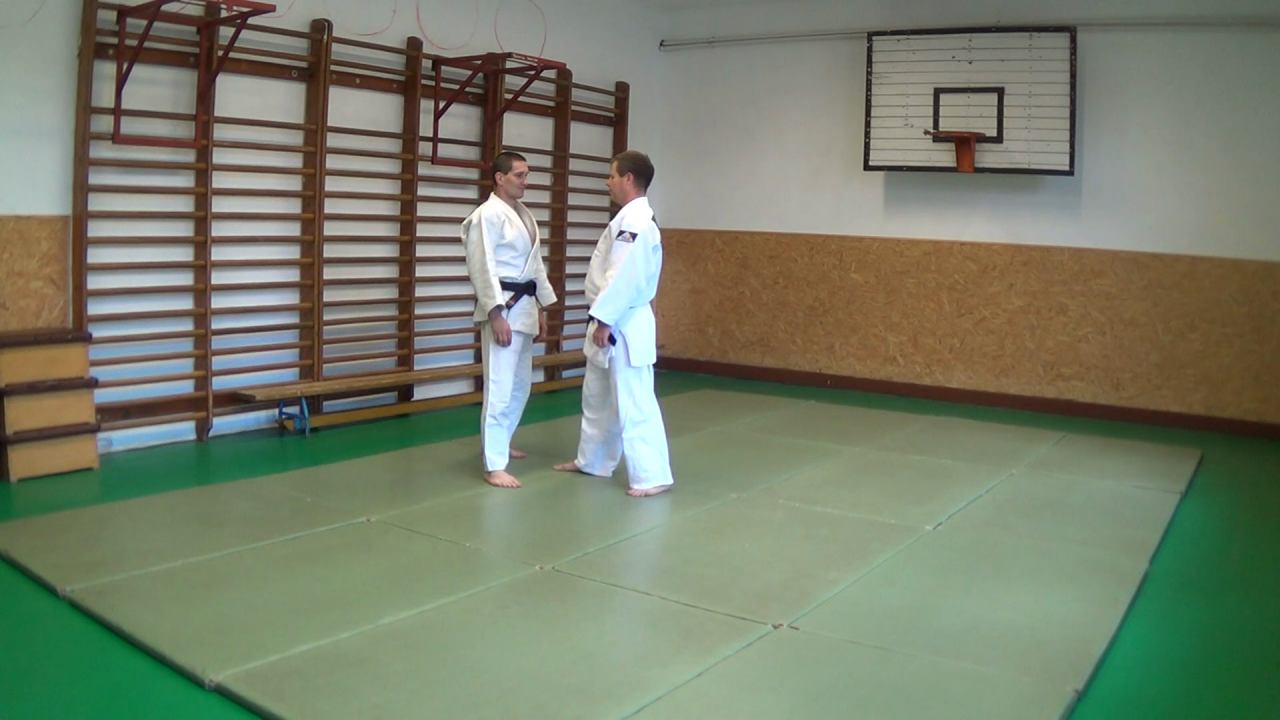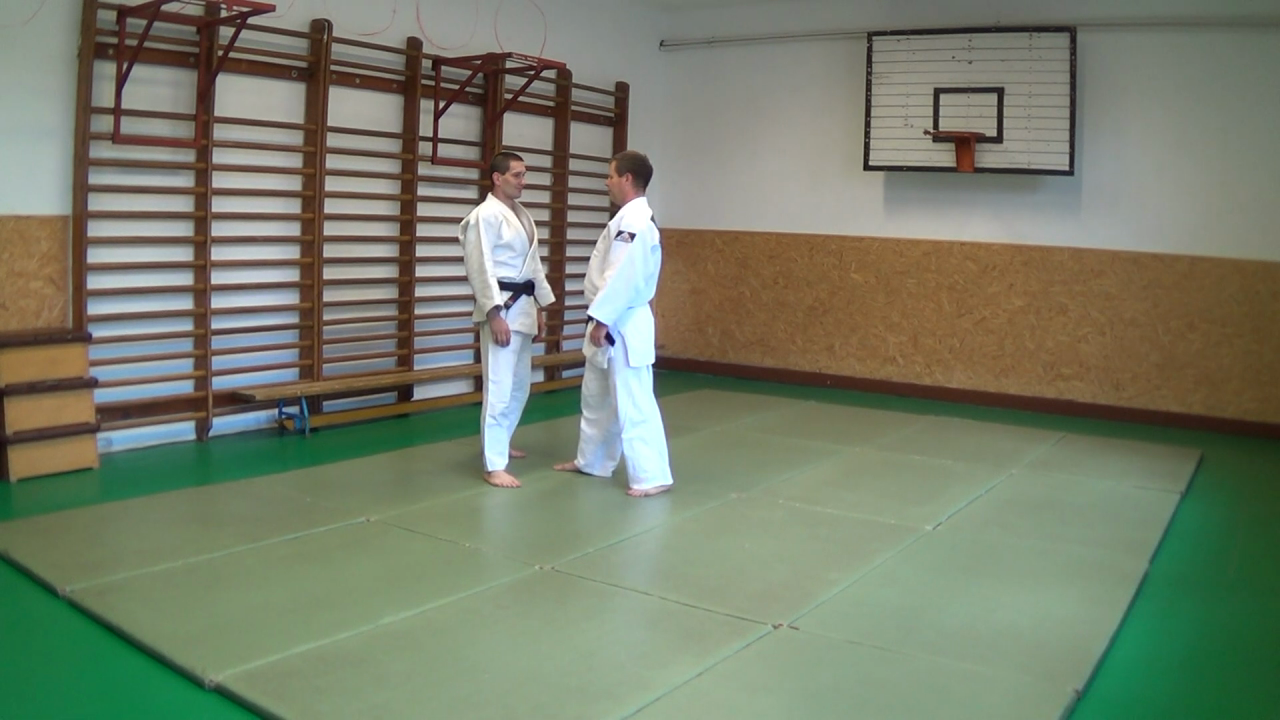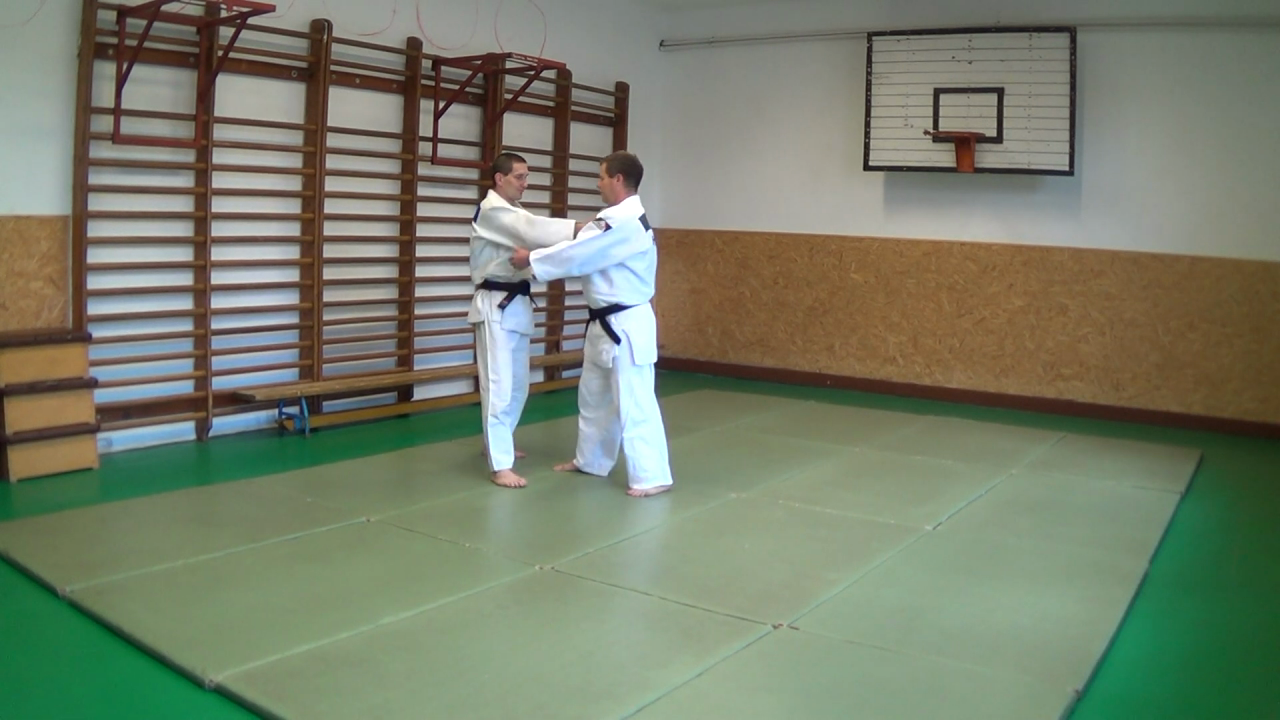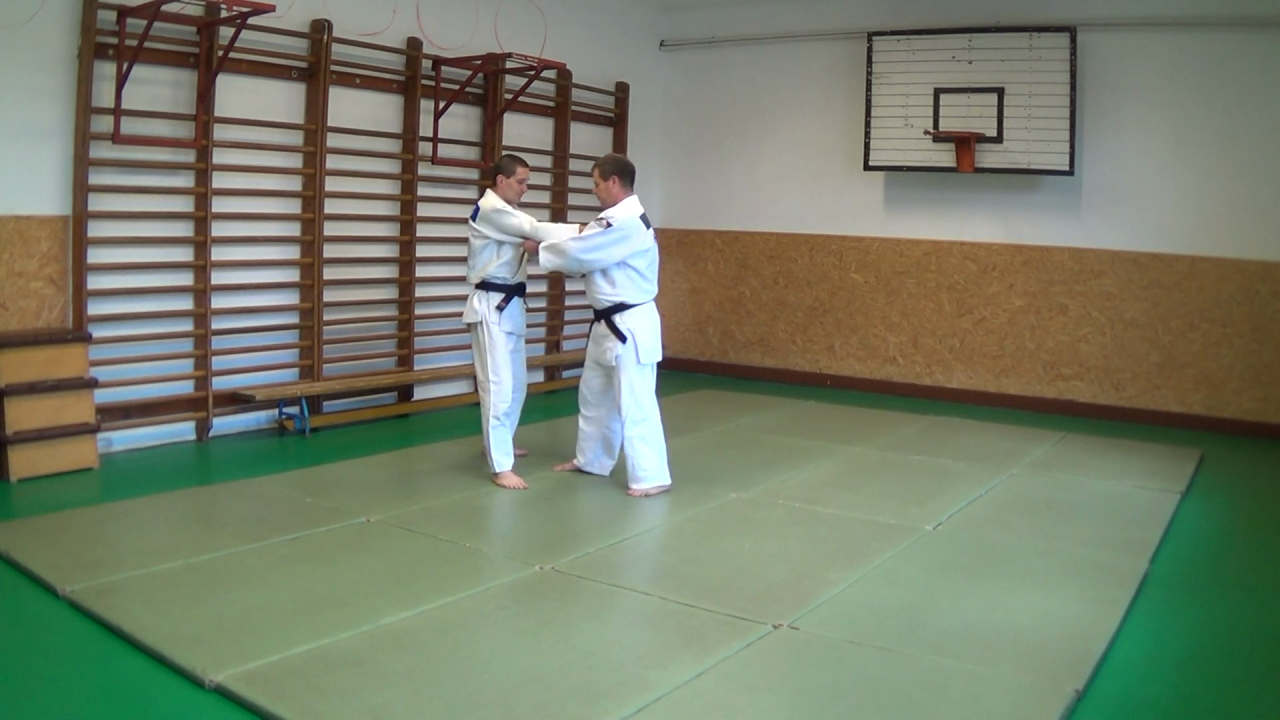
dt=0.7s
person 1, frame 1
left shoulder: (634, 221)
right shoulder: (631, 218)
left elbow: (624, 278)
left wrist: (604, 320)
left hip: (624, 326)
right hip: (614, 323)
left knee: (635, 404)
right knee: (598, 397)
left ankle: (652, 476)
right ankle: (592, 461)
person 1, frame 2
left shoulder: (633, 221)
right shoulder: (630, 218)
left elbow: (622, 278)
left wrist: (601, 320)
right wrist: (601, 319)
left hip: (622, 327)
right hip: (613, 323)
left knee: (633, 404)
right knee: (596, 397)
left ankle: (651, 476)
right ankle: (591, 460)
person 1, frame 3
left shoulder: (622, 222)
right shoulder: (625, 218)
left elbow: (577, 256)
right elbow: (586, 252)
left wrist: (531, 258)
right wrist: (541, 252)
left hip: (626, 325)
right hip: (608, 324)
left knee: (634, 402)
right knee: (595, 396)
left ankle: (651, 476)
right ankle: (591, 460)
person 1, frame 4
left shoulder: (624, 222)
right shoulder: (623, 219)
left elbow: (578, 252)
right elbow: (589, 255)
left wrist: (540, 249)
right wrist: (547, 248)
left hip: (631, 325)
right hip: (611, 323)
left knee: (634, 403)
right knee: (595, 395)
left ankle: (650, 476)
right ankle: (592, 459)
person 2, frame 1
left shoulder: (523, 214)
right shoulder: (487, 215)
right elbow: (482, 268)
left wrist: (540, 308)
right wrist: (496, 314)
left hip: (524, 306)
right hip: (501, 307)
left knee: (520, 384)
right knee: (500, 387)
left ankle: (500, 443)
right ankle: (494, 465)
person 2, frame 2
left shoulder: (521, 214)
right shoulder: (485, 215)
right elbow: (480, 269)
left wrist: (539, 308)
right wrist: (494, 314)
left hip: (523, 305)
right hip: (500, 307)
left knee: (519, 384)
right knee: (500, 386)
left ankle: (499, 442)
right ankle: (494, 465)
person 2, frame 3
left shoulder: (516, 213)
right shoulder: (492, 210)
left elbow: (540, 242)
right elbow: (537, 229)
right wrist: (580, 228)
left hip: (517, 304)
right hip: (496, 307)
left knee: (517, 384)
right knee: (499, 386)
left ankle: (497, 443)
right ankle: (500, 466)
person 2, frame 4
left shoulder: (508, 213)
right shoulder: (489, 210)
left elbow: (533, 242)
right elbow: (537, 231)
left hip: (509, 306)
right hip: (491, 307)
left knee: (516, 383)
right knee: (498, 386)
left ankle: (501, 443)
right ankle: (501, 466)
